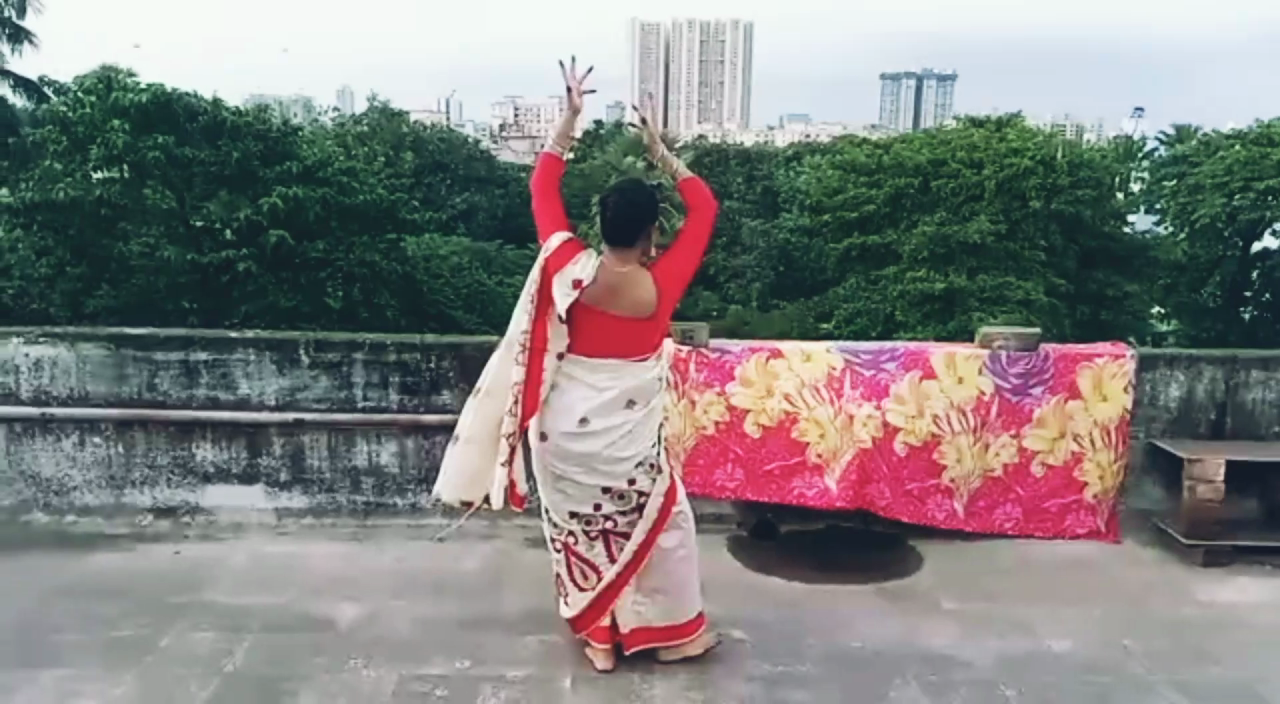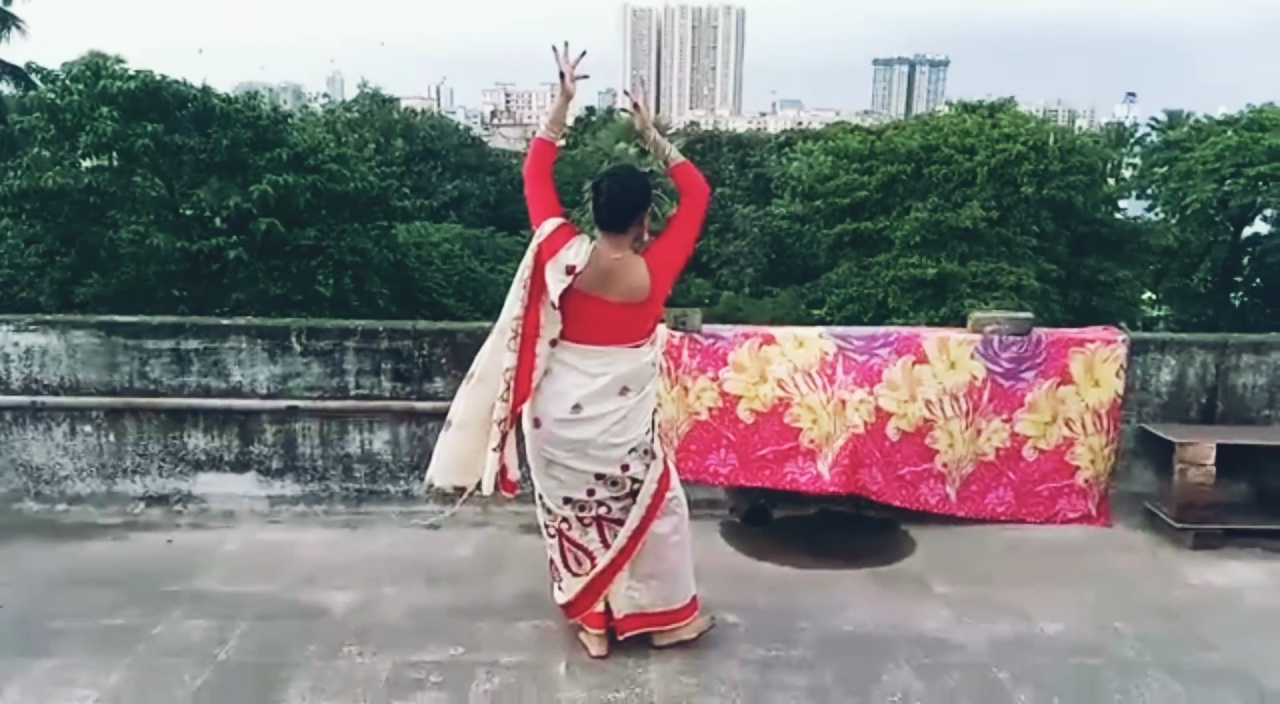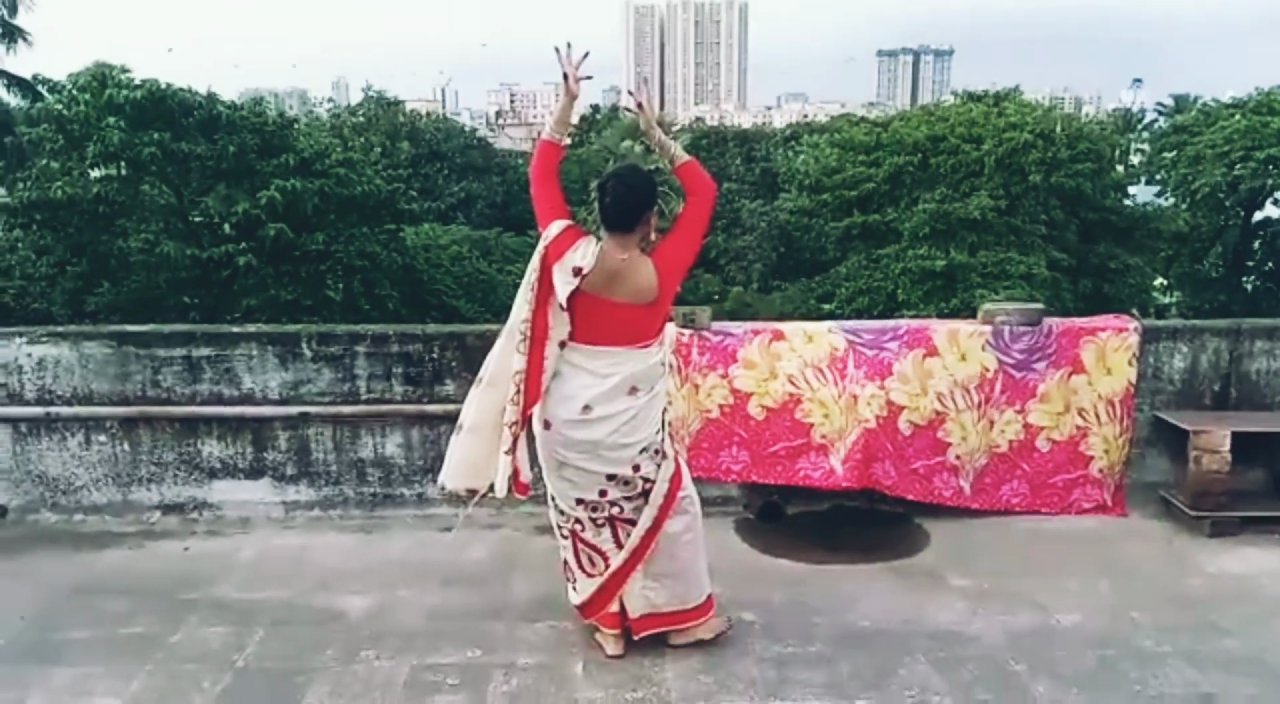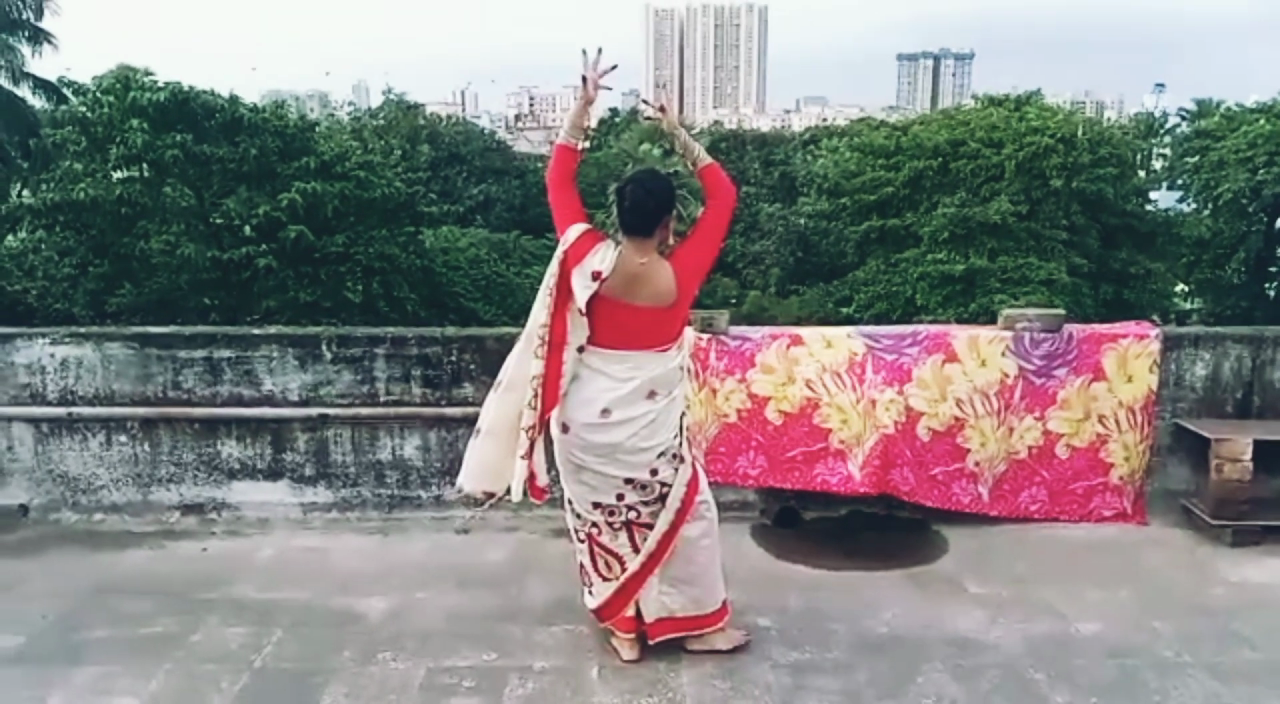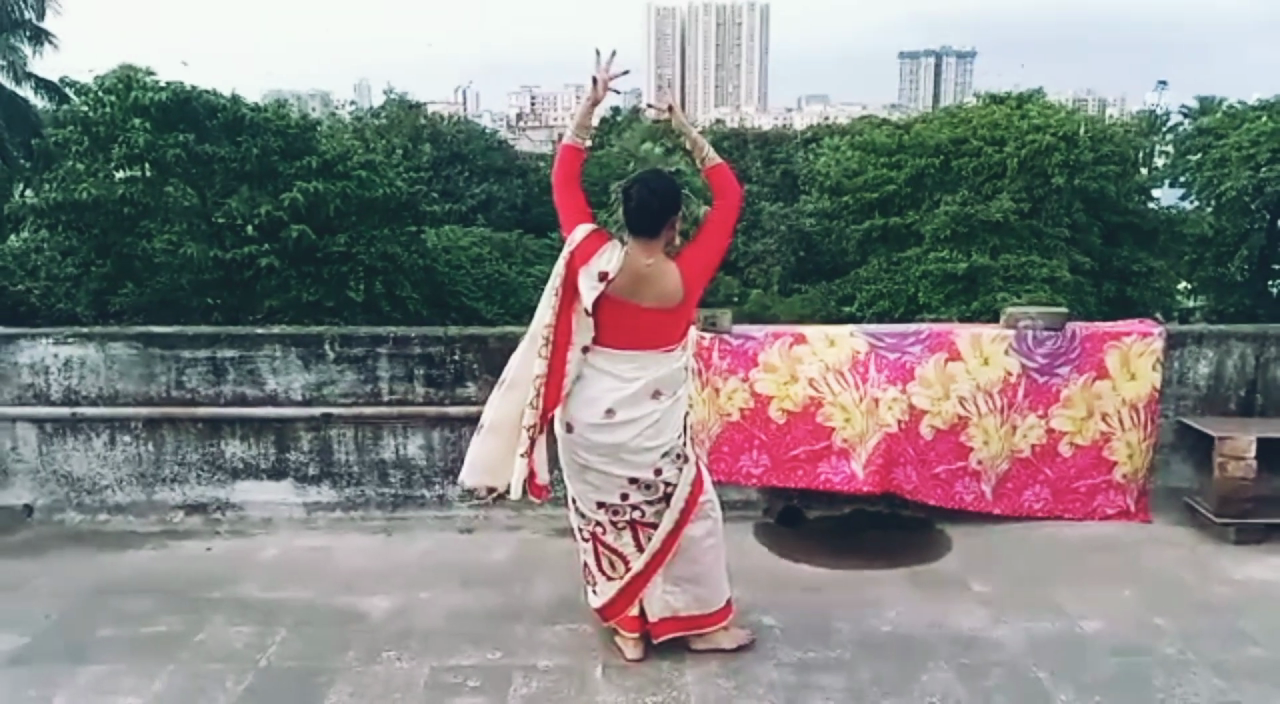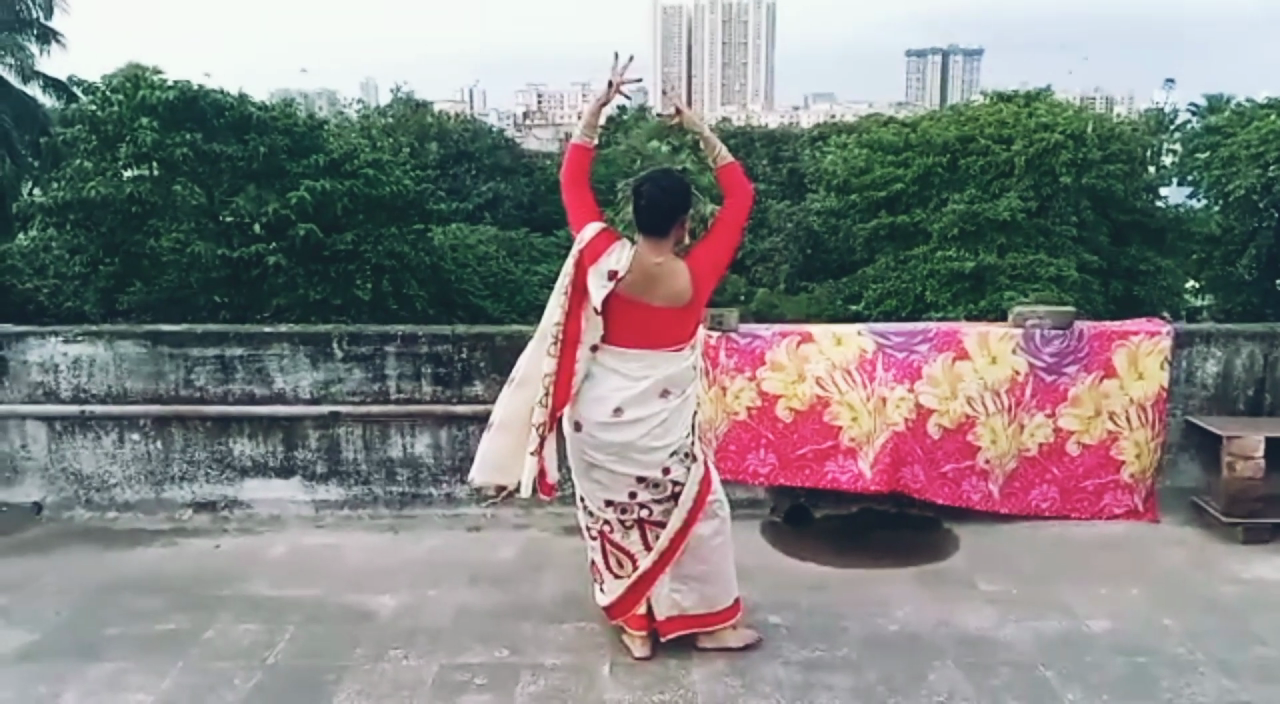
dt=0.5s
person 1, frame 1
left shoulder: (570, 271)
right shoulder: (661, 286)
left elbow: (543, 188)
right elbow: (704, 207)
left wrist: (570, 116)
right wrist: (659, 148)
left hip: (564, 433)
right hip: (628, 440)
left knee: (579, 532)
right knee: (663, 524)
left ankle: (598, 638)
right ankle: (675, 631)
person 1, frame 2
left shoulder: (564, 256)
right shoulder: (654, 272)
left elbow: (536, 173)
right elbow: (697, 193)
left wrist: (564, 100)
right wrist: (650, 133)
left hip: (557, 419)
right hip: (621, 426)
left knee: (571, 516)
right knee: (657, 509)
left ankle: (592, 622)
right ankle: (667, 616)
person 1, frame 3
left shoulder: (570, 257)
right shoulder: (661, 272)
left elbow: (541, 175)
right elbow: (704, 192)
left wrist: (568, 102)
right wrist: (655, 132)
left hip: (569, 420)
right hip: (631, 425)
left knee: (586, 517)
right knee: (670, 509)
left ankle: (608, 624)
right ankle: (684, 616)
person 1, frame 4
left shoulder: (588, 261)
right shoulder: (680, 276)
left elbow: (559, 179)
right elbow: (723, 196)
left wrist: (583, 104)
right wrist: (678, 134)
left hip: (586, 423)
right hip: (650, 428)
left knee: (602, 522)
right knee: (687, 514)
left ankle: (624, 627)
right ankle: (699, 622)
person 1, frame 5
left shoulder: (593, 261)
right shoulder: (686, 276)
left elbow: (564, 181)
right elbow: (729, 196)
left wrist: (590, 105)
right wrist: (688, 131)
left hip: (590, 423)
right hip: (654, 429)
left knee: (606, 521)
right knee: (690, 515)
left ankle: (627, 626)
right ankle: (704, 623)
person 1, frame 6
left shoulder: (604, 259)
right shoulder: (695, 276)
left elbow: (573, 179)
right elbow: (740, 196)
left wrist: (598, 106)
right wrist: (703, 132)
left hip: (598, 421)
right hip: (661, 428)
left knee: (614, 520)
right knee: (699, 512)
left ankle: (635, 624)
right ankle: (709, 621)
